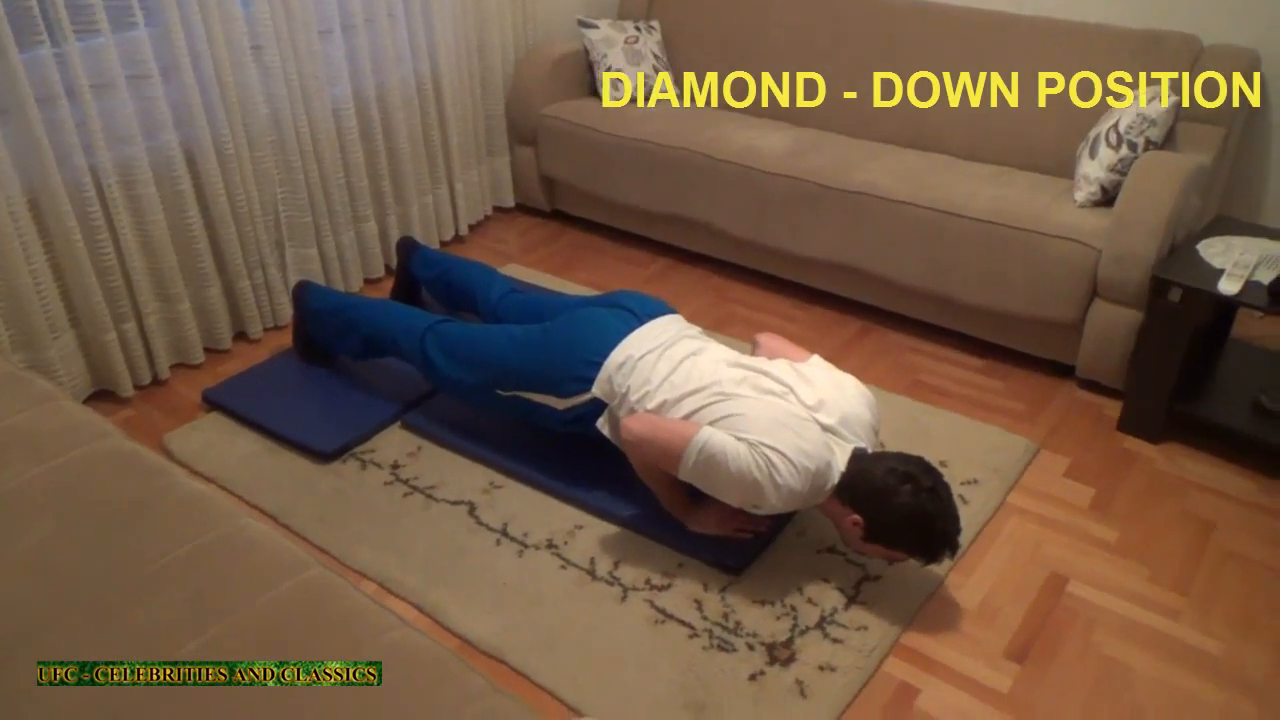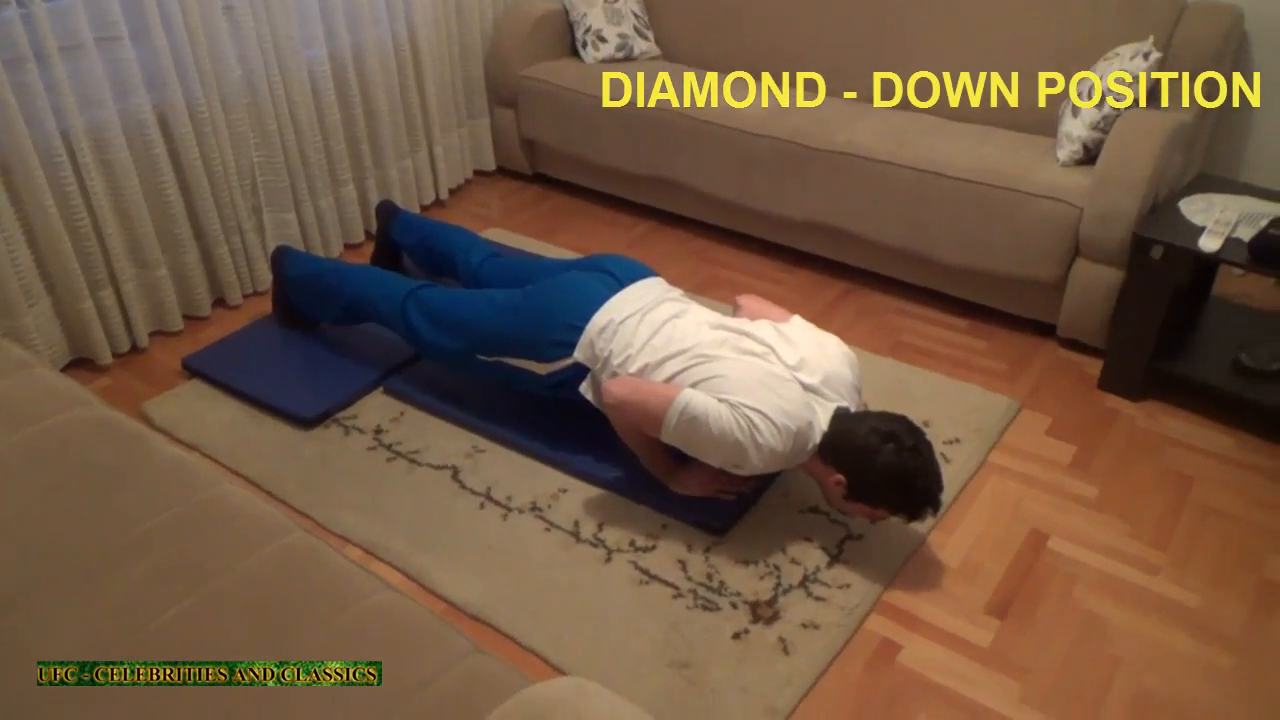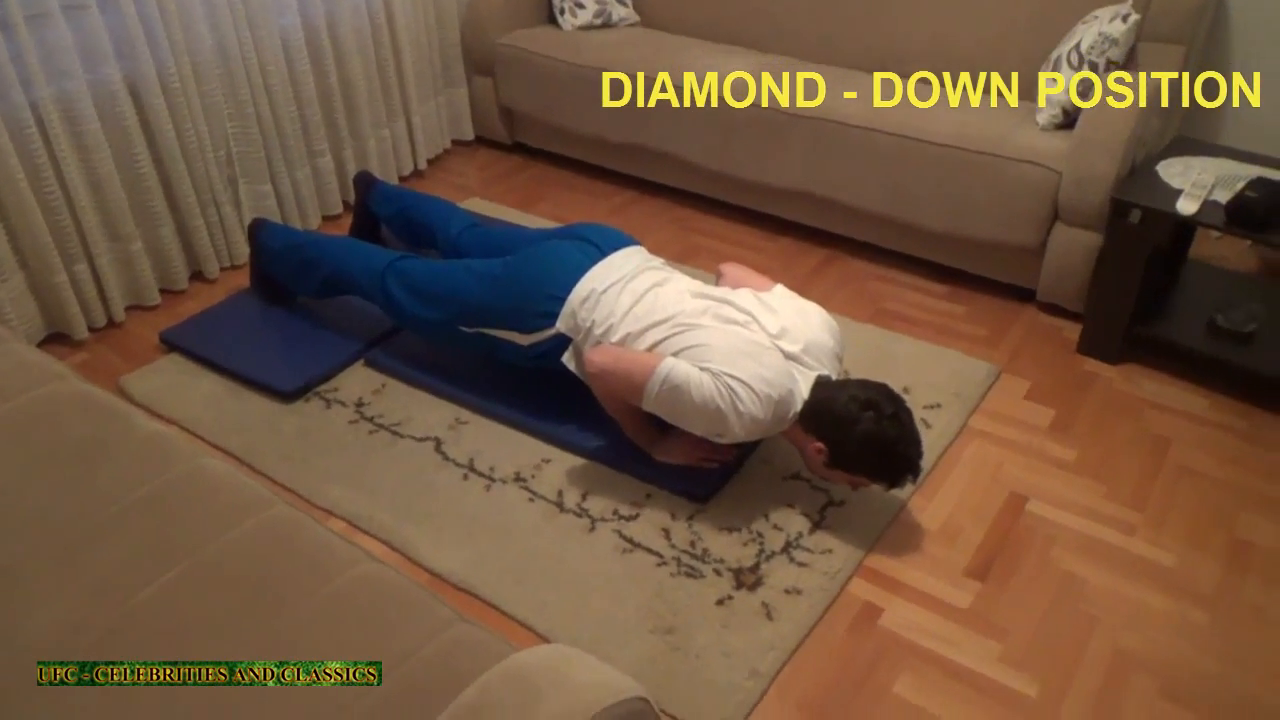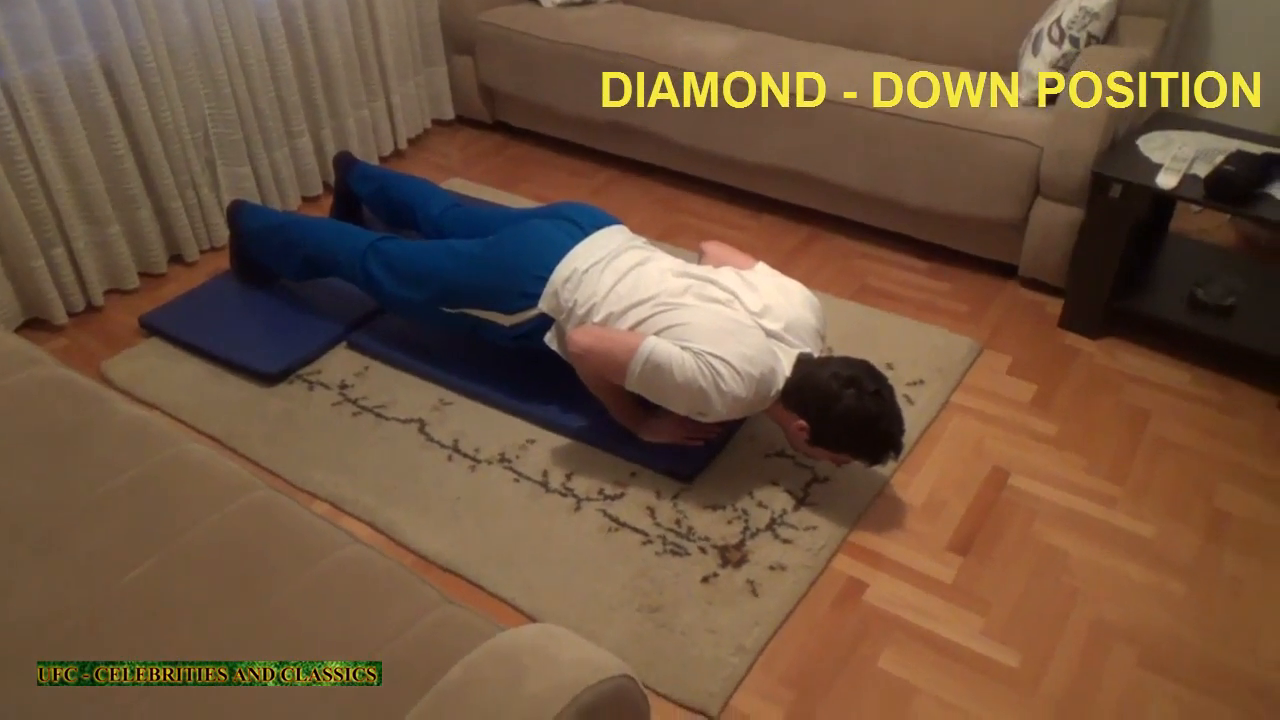
dt=0.5s
person 1, frame 1
left shoulder: (859, 407)
right shoulder: (776, 477)
left elbow: (769, 338)
right elbow: (637, 431)
right wrist: (691, 514)
left hip: (648, 326)
right hip: (593, 372)
left knee: (509, 305)
right knee: (443, 349)
left ankle: (420, 261)
right ankle: (321, 308)
person 1, frame 2
left shoulder: (840, 366)
right shoulder: (759, 437)
left elbow: (748, 301)
right elbow: (621, 397)
right wrist: (674, 477)
left hip: (629, 289)
right hip: (576, 336)
left knee: (489, 270)
right knee: (427, 317)
left ankle: (400, 227)
right ankle: (299, 275)
person 1, frame 3
left shoulder: (822, 334)
right shoulder: (739, 406)
left elbow: (732, 269)
right elbow: (601, 363)
right wrist: (655, 443)
left hip: (612, 258)
right hip: (559, 302)
left knee: (468, 239)
right knee: (407, 286)
left ankle: (378, 198)
right ankle: (278, 247)
person 1, frame 4
left shoulder: (804, 312)
right shoulder: (723, 385)
left elbow: (714, 248)
right elbow: (585, 345)
right wrist: (641, 424)
left hip: (592, 237)
right hip: (541, 283)
left knee: (450, 219)
right knee: (389, 269)
left ankle: (358, 178)
right ankle: (257, 229)
